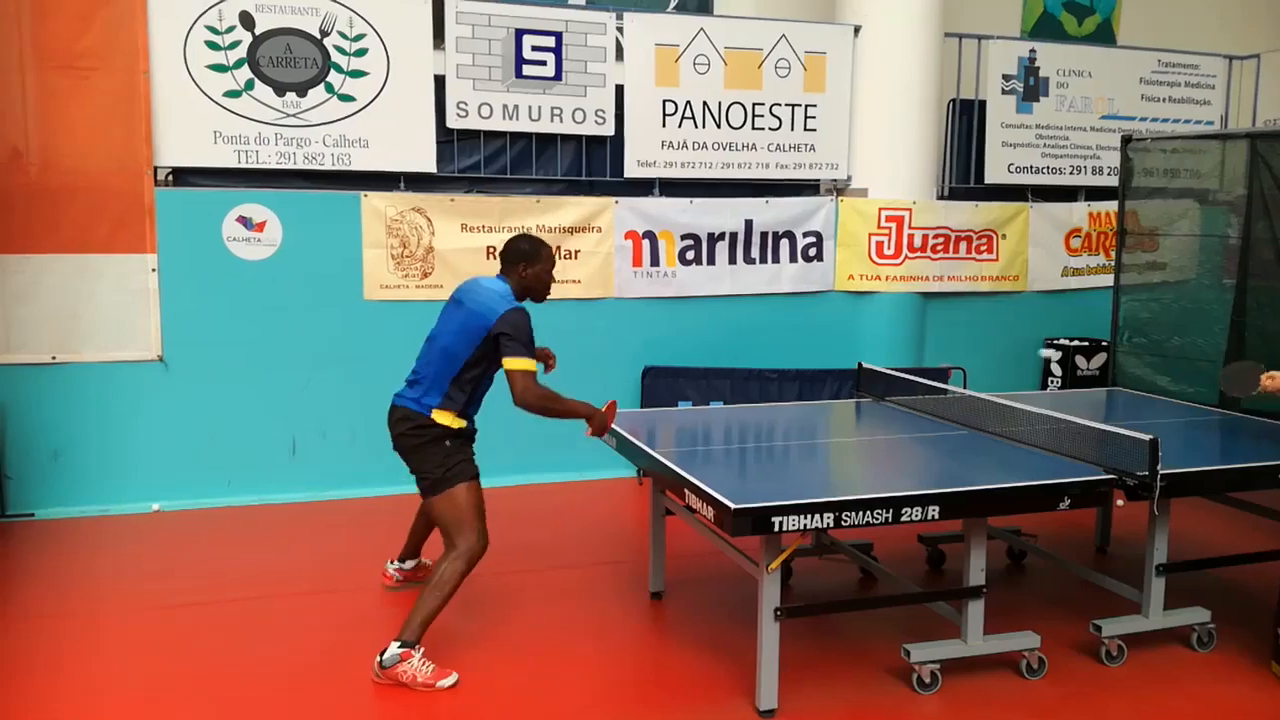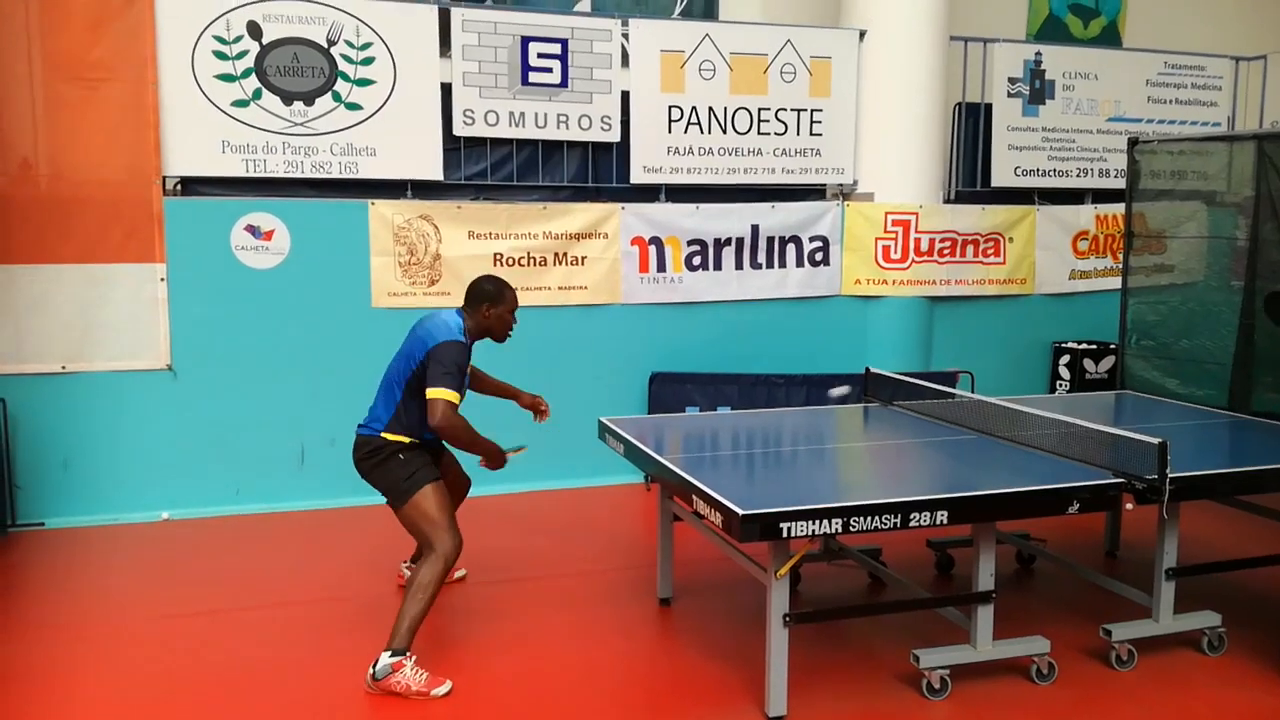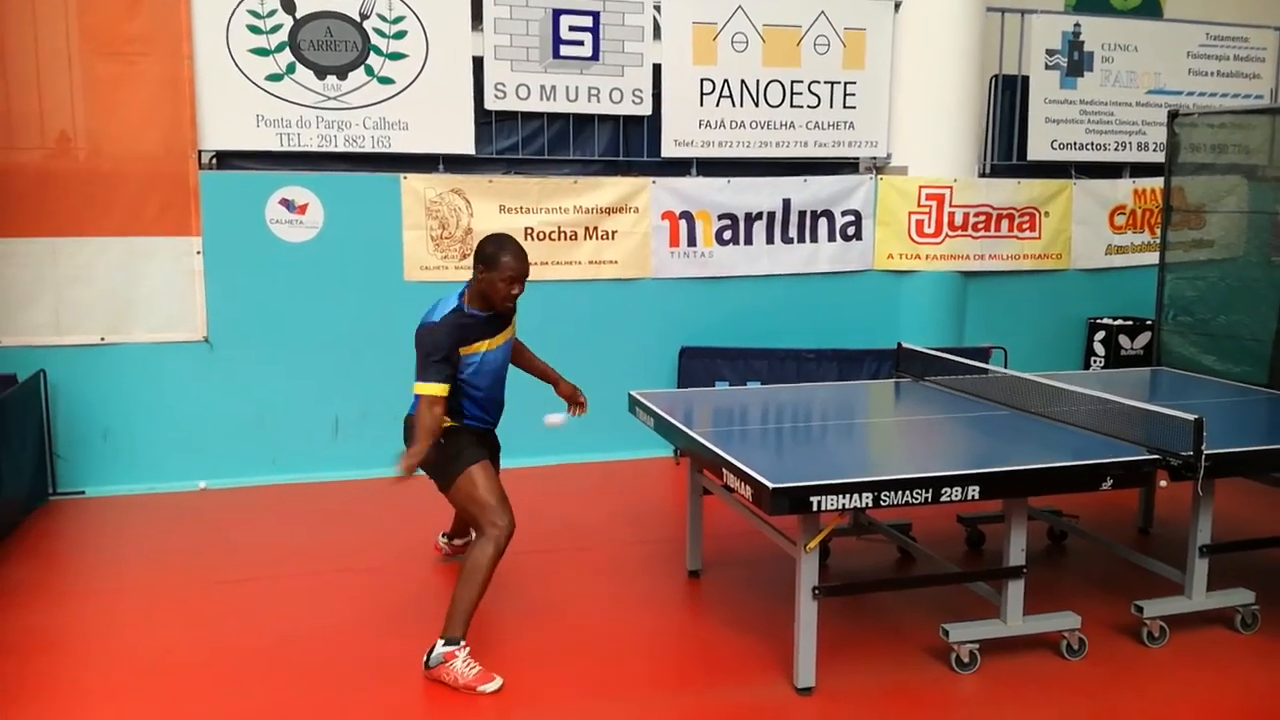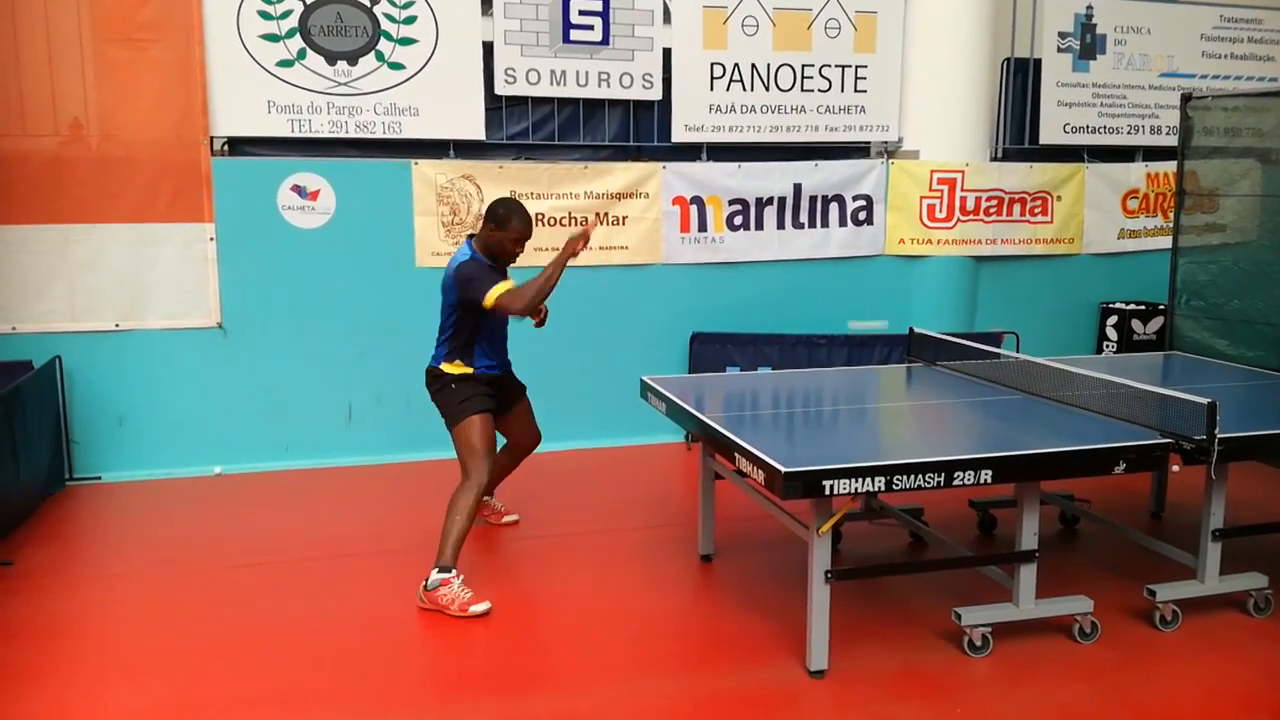
dt=1s
person 1, frame 1
left shoulder: (476, 287)
right shoulder: (512, 315)
right elbow: (526, 395)
left wrist: (528, 351)
right wrist: (587, 411)
left hip: (411, 413)
right hip: (430, 426)
left knee: (446, 491)
right knee: (470, 543)
left ankle: (404, 565)
right ankle: (400, 654)
person 1, frame 2
left shoulder: (448, 324)
right shoulder: (451, 344)
left elbow: (465, 375)
right elbow: (443, 419)
left wrist: (519, 396)
right wrist: (491, 450)
left hip: (408, 440)
right hip: (388, 448)
left knee: (456, 487)
right knee: (446, 545)
left ankle: (417, 567)
right ankle: (392, 663)
person 1, frame 3
left shoulder: (503, 309)
right shoulder: (440, 328)
right elbow: (432, 406)
left wrist: (558, 382)
right wrist: (418, 451)
left hip: (477, 427)
right hip: (446, 434)
left knee: (483, 504)
right knee: (498, 527)
left ankle: (454, 538)
right ankle: (447, 652)
person 1, frame 4
left shoulder: (490, 260)
right shoulder: (467, 270)
right elbow: (518, 303)
left wrist: (534, 308)
right wrist: (564, 256)
left hip: (494, 374)
right hip: (458, 380)
left knee: (527, 439)
right knee: (478, 473)
left ankle: (481, 500)
right ankle: (440, 581)
